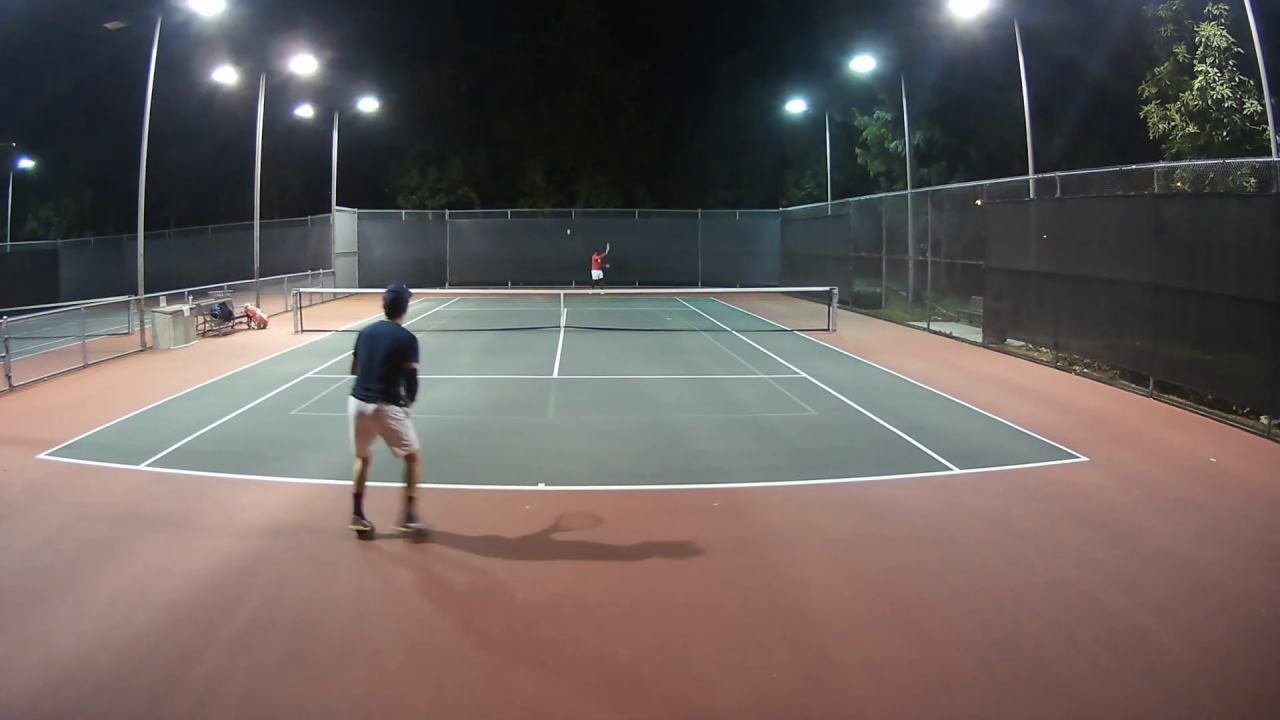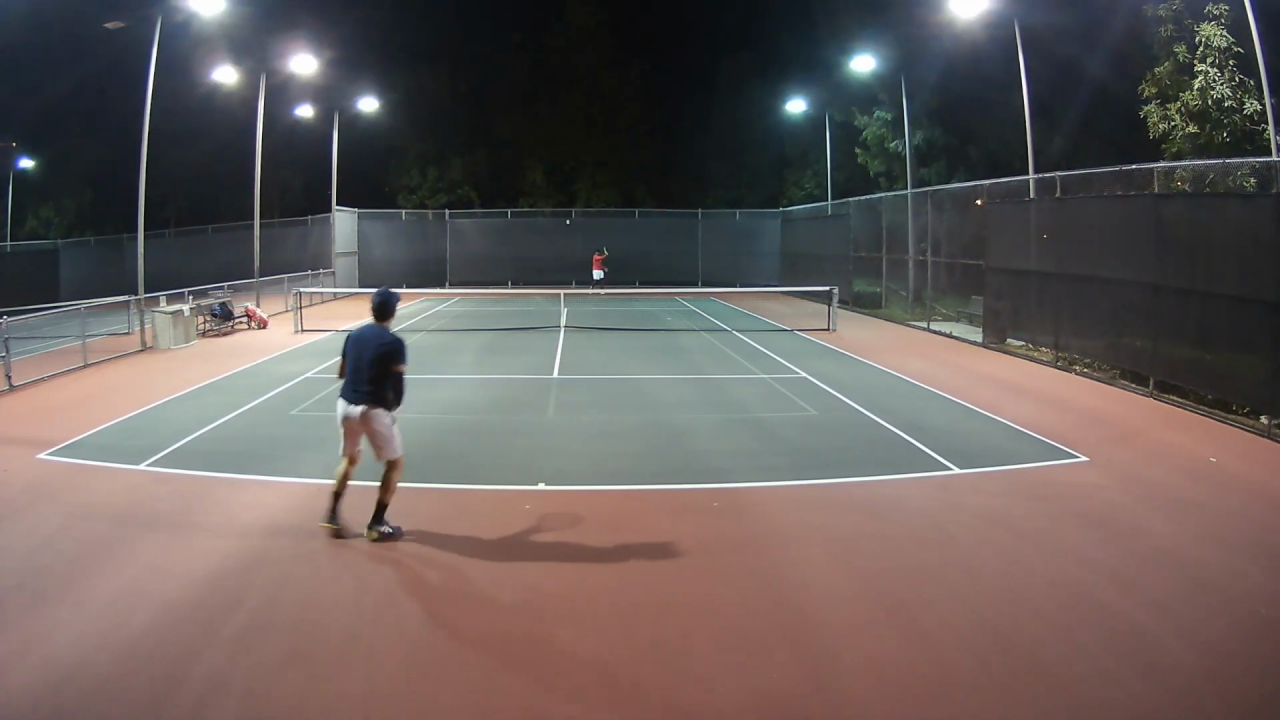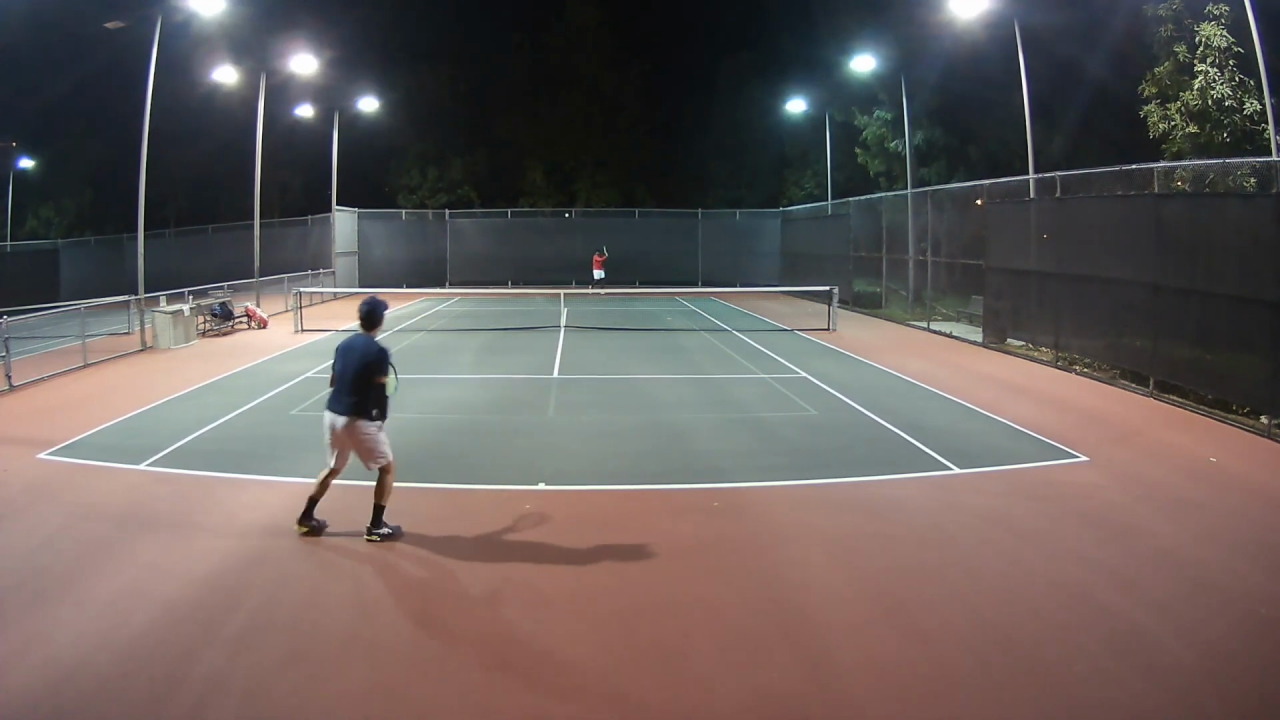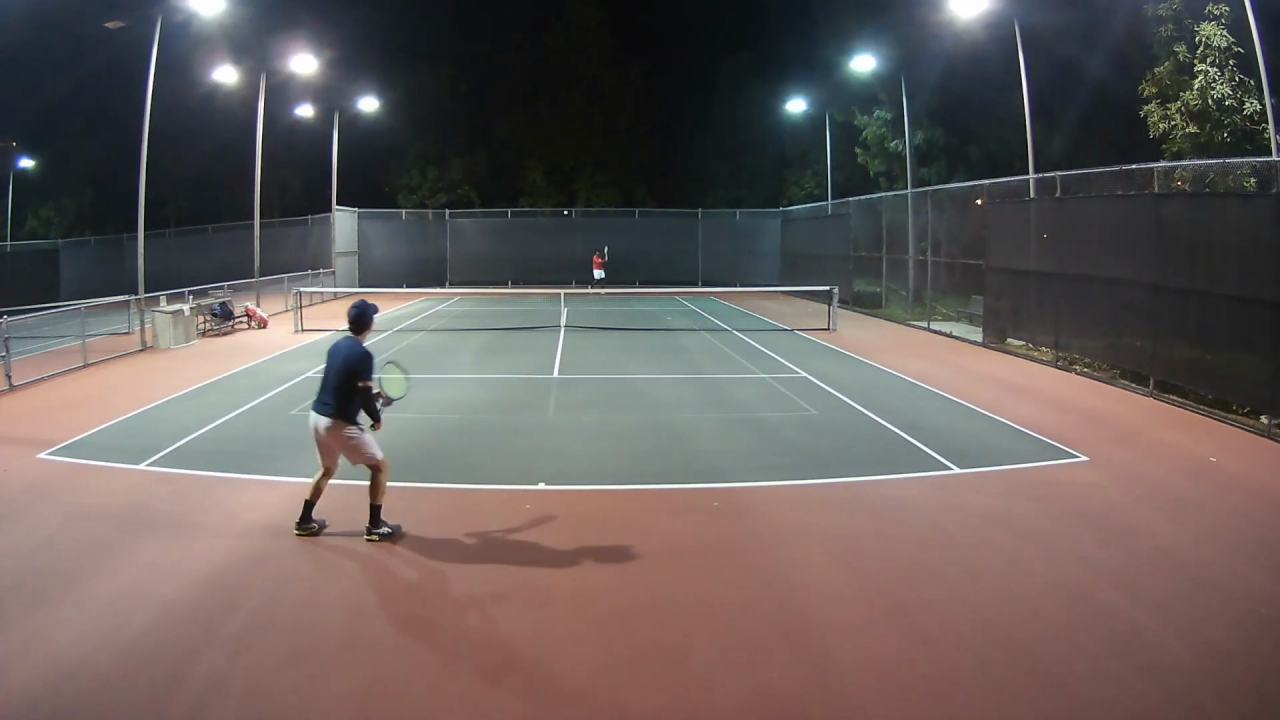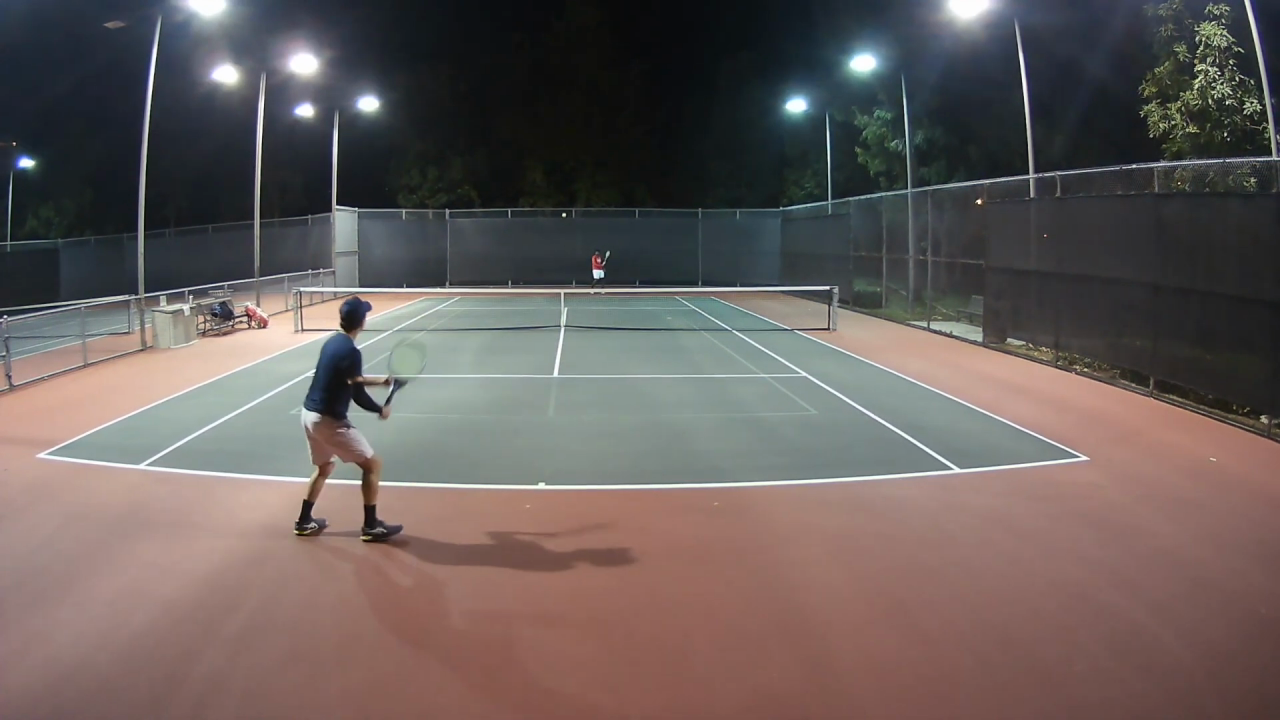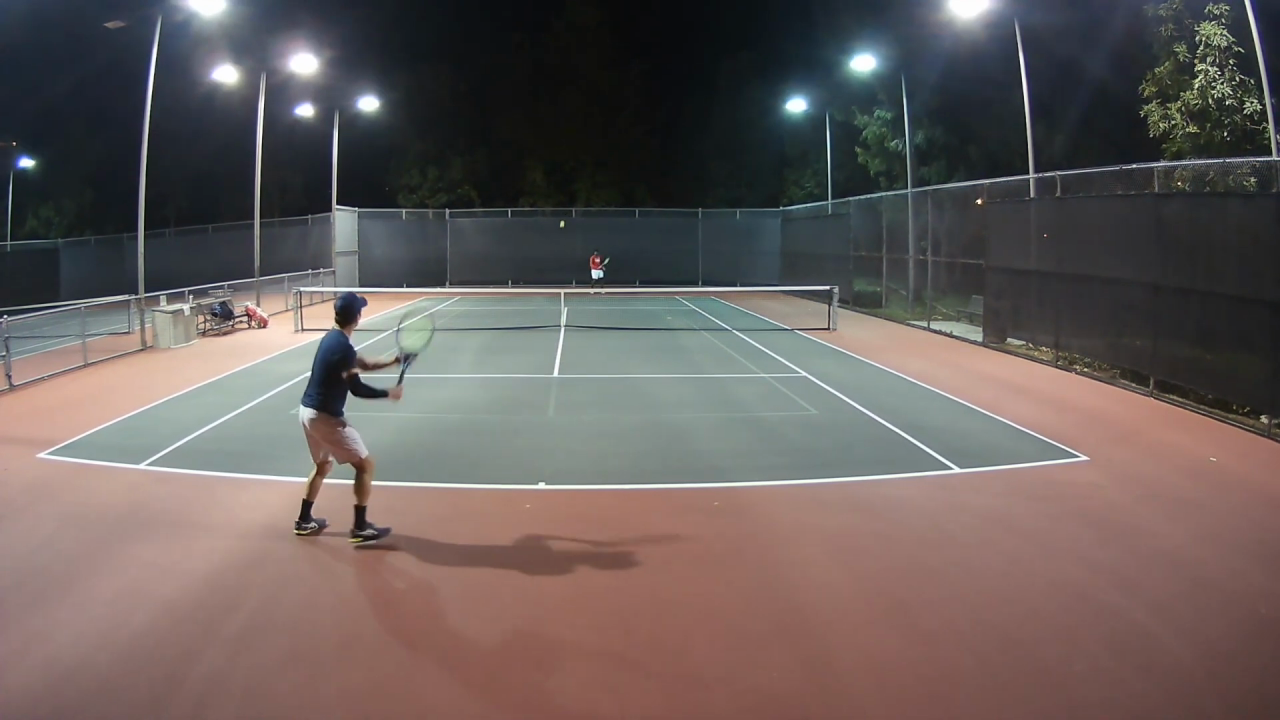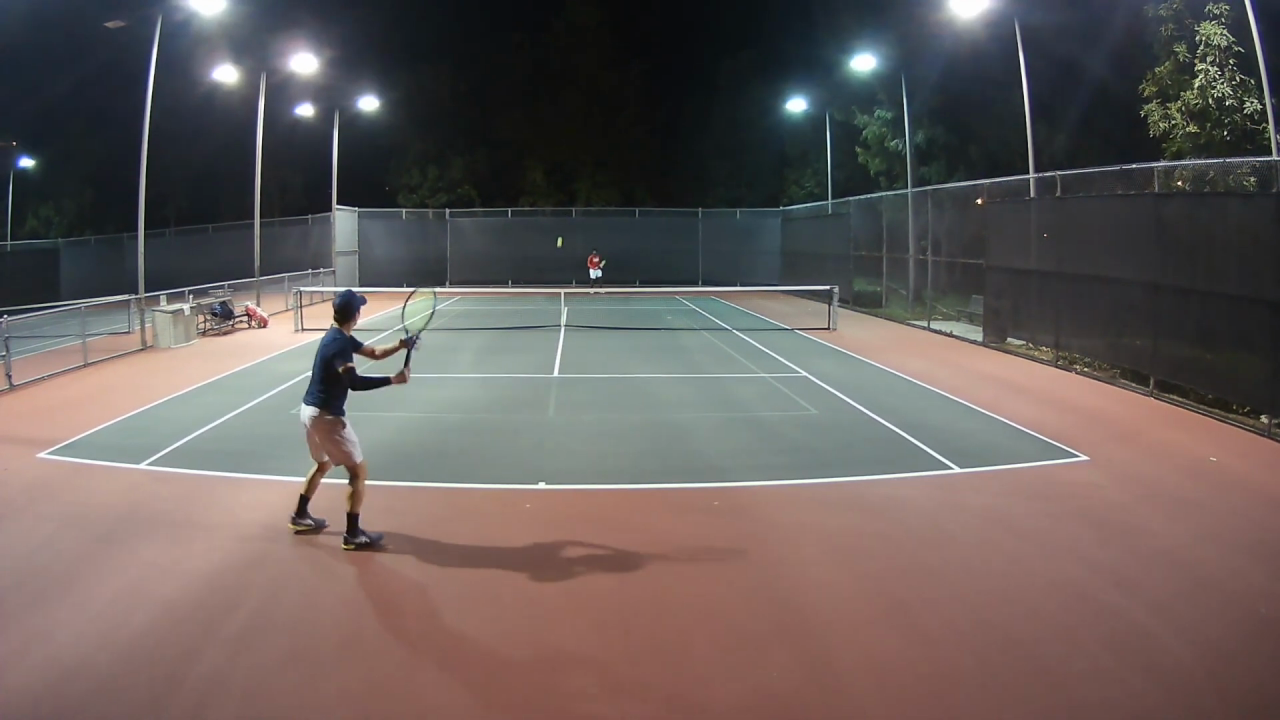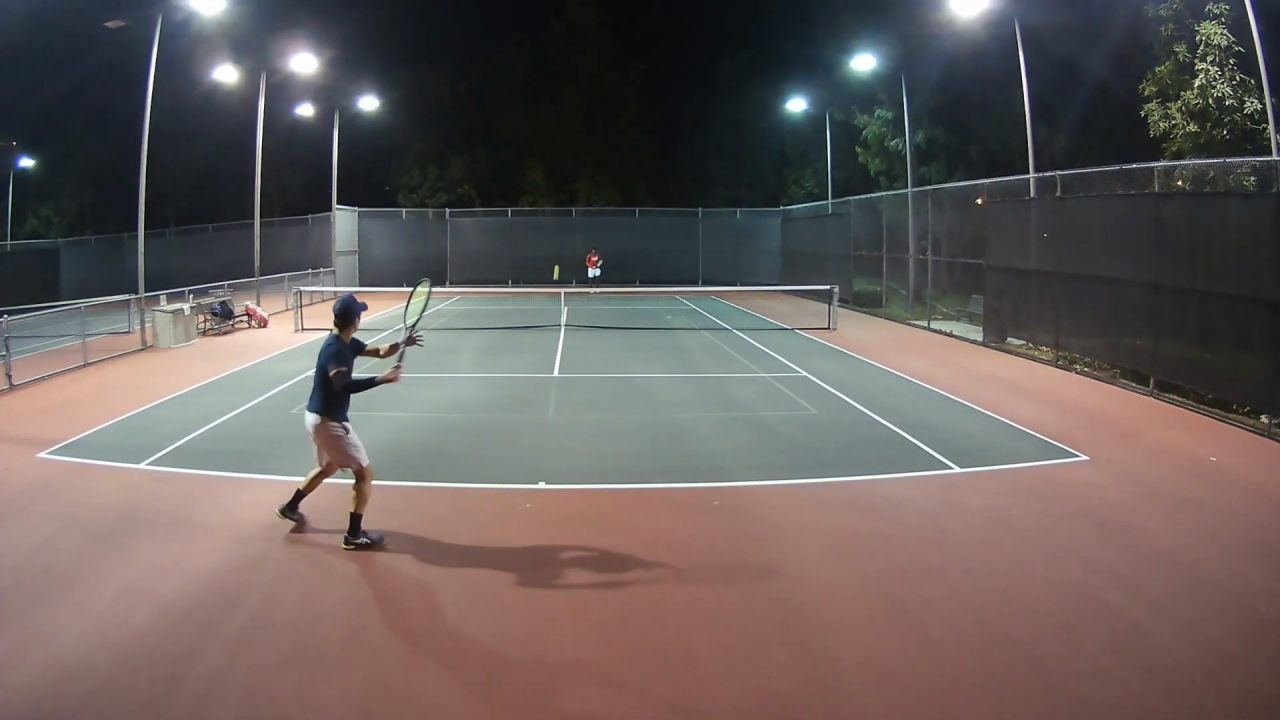
dt=0.1s
person 1, frame 1
left shoulder: (365, 333)
right shoulder: (407, 340)
left elbow: (354, 370)
right elbow: (411, 380)
right wrist: (409, 401)
left hip: (358, 403)
right hip: (387, 408)
left knee: (363, 459)
right knee: (413, 458)
left ankle: (358, 515)
right ankle: (408, 517)
person 1, frame 2
left shoulder: (354, 336)
right shoulder: (394, 342)
left elbow: (342, 373)
right elbow: (397, 382)
right wrist: (395, 404)
left hip: (346, 405)
right hip: (373, 410)
left knee: (350, 459)
right knee: (394, 464)
left ankle: (332, 515)
right ankle: (376, 524)
person 1, frame 3
left shoulder: (344, 345)
right shoulder: (379, 352)
right elbow: (380, 396)
right wrist: (381, 417)
left hip: (333, 415)
right hip: (358, 421)
left knee: (334, 468)
right knee: (387, 468)
left ankle: (307, 518)
right ankle: (376, 526)
person 1, frame 4
left shoulder: (338, 346)
right shoulder: (362, 355)
right elbow: (364, 399)
left wrist: (371, 393)
right wrist: (377, 420)
left hip: (318, 418)
right hip: (339, 423)
left knee: (328, 469)
right knee: (380, 467)
left ankle: (305, 521)
right ankle: (376, 525)
person 1, frame 5
left shoulder: (332, 342)
right shoulder: (350, 352)
right elbow: (357, 395)
left wrist: (380, 381)
right wrist: (380, 410)
left hip: (310, 414)
right hip: (329, 420)
left knee: (323, 467)
right knee: (371, 465)
left ankle: (304, 521)
right ankle: (371, 526)
person 1, frame 6
left shoulder: (334, 339)
right shoulder: (341, 347)
left elbow: (363, 365)
right elbow: (357, 388)
left wrist: (391, 362)
right wrist: (388, 394)
left hip: (308, 411)
right hip: (325, 417)
left knee: (323, 465)
right knee: (365, 465)
left ankle: (305, 521)
right ankle: (360, 527)
person 1, frame 7
left shoulder: (336, 337)
right shoulder: (340, 343)
left elbow: (373, 352)
right elbow: (353, 382)
left wrist: (399, 345)
right wrist: (391, 380)
left hip: (310, 410)
right hip: (326, 415)
left knee: (323, 464)
right knee: (358, 470)
left ankle: (301, 516)
right ankle: (353, 534)
person 1, frame 8
left shoulder: (347, 343)
right shoulder: (335, 348)
left elbow: (377, 351)
right elbow: (343, 384)
left wrist: (400, 344)
right wrist: (381, 379)
left hip: (319, 418)
right hip: (328, 421)
left knee: (328, 467)
right knee: (365, 473)
left ankle: (291, 507)
right ankle: (354, 535)
